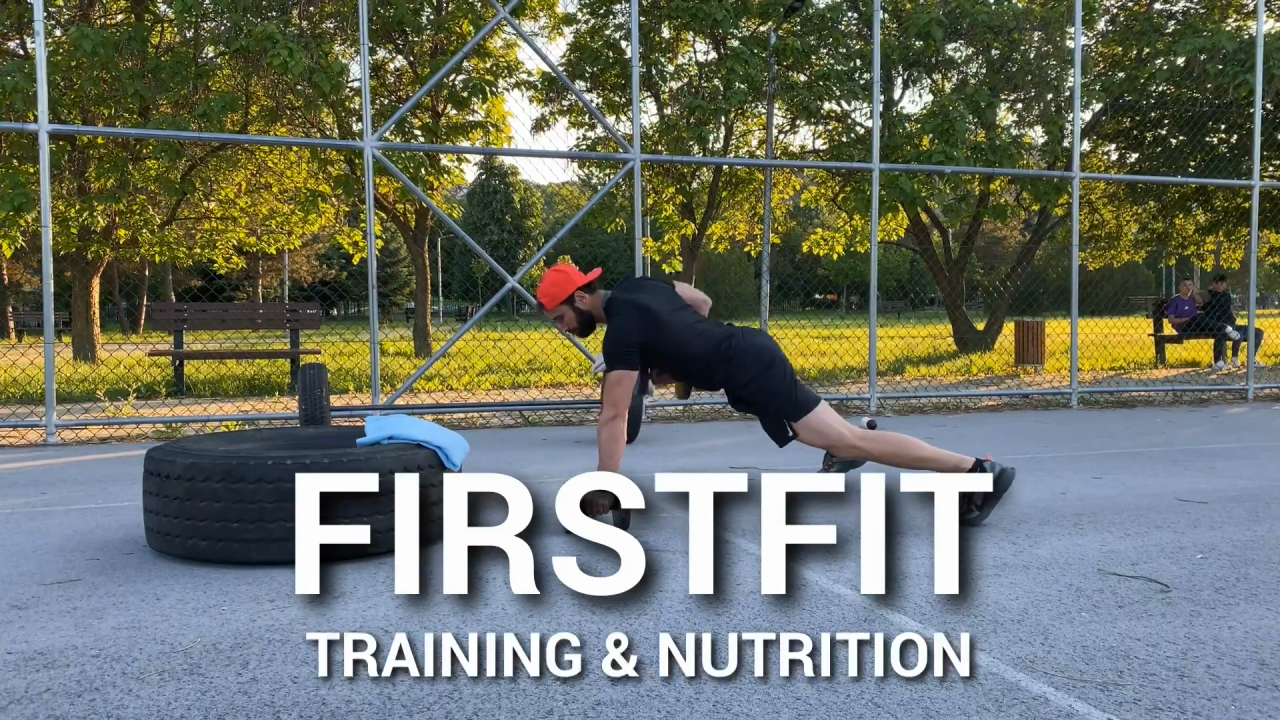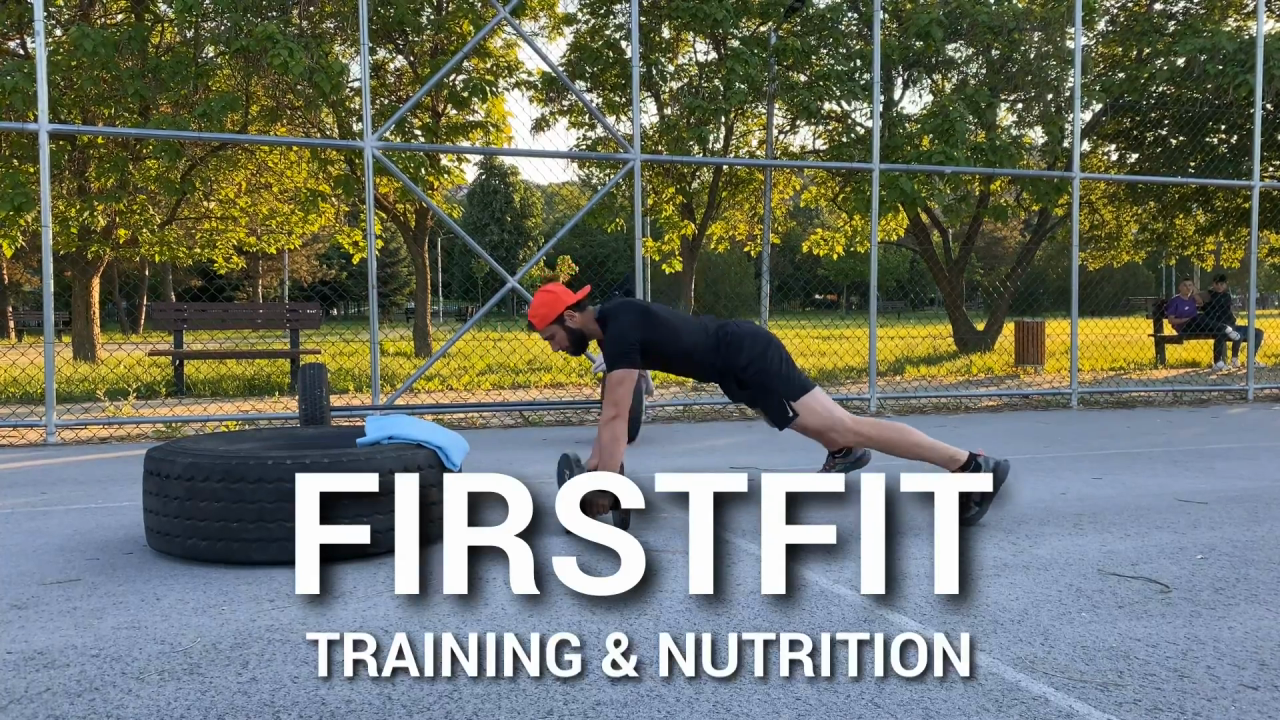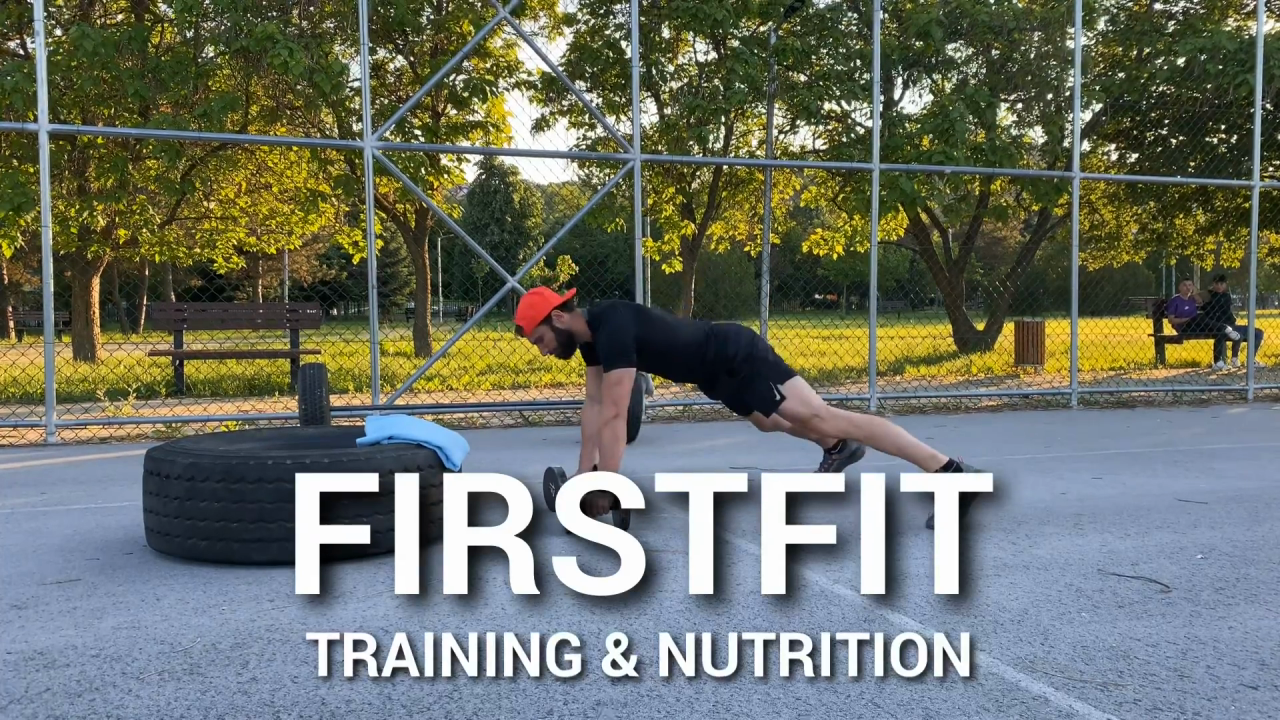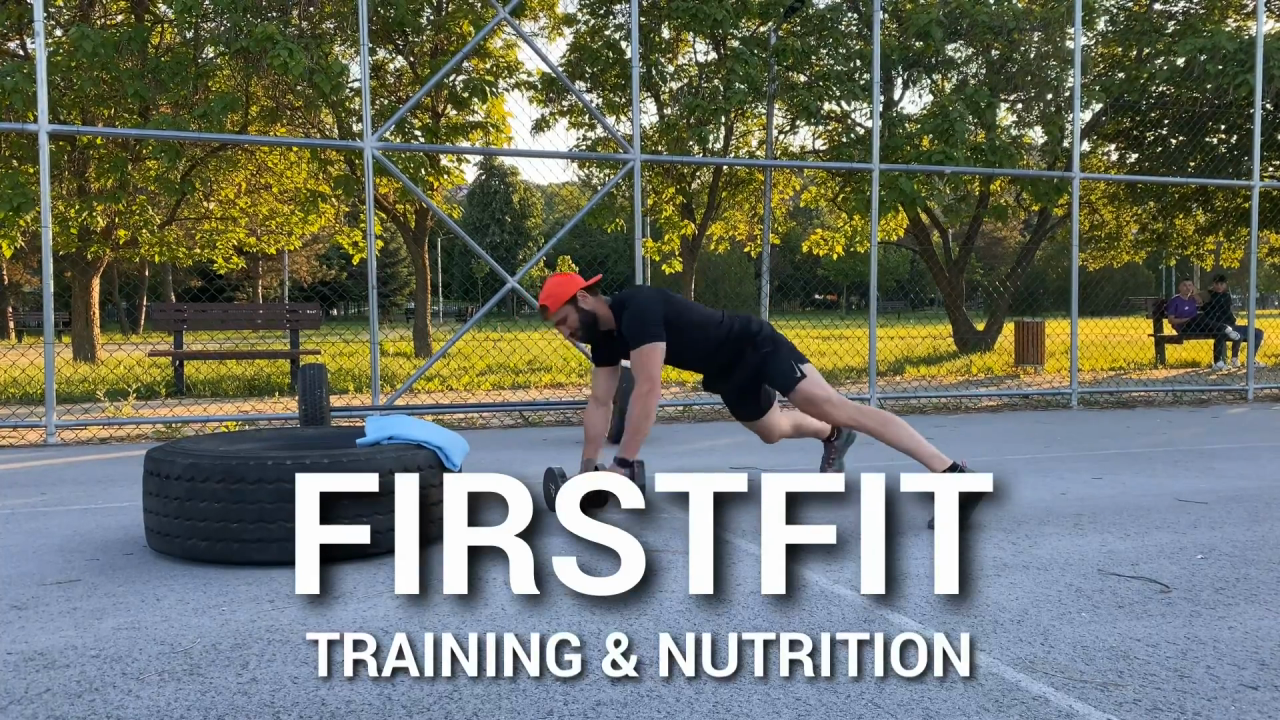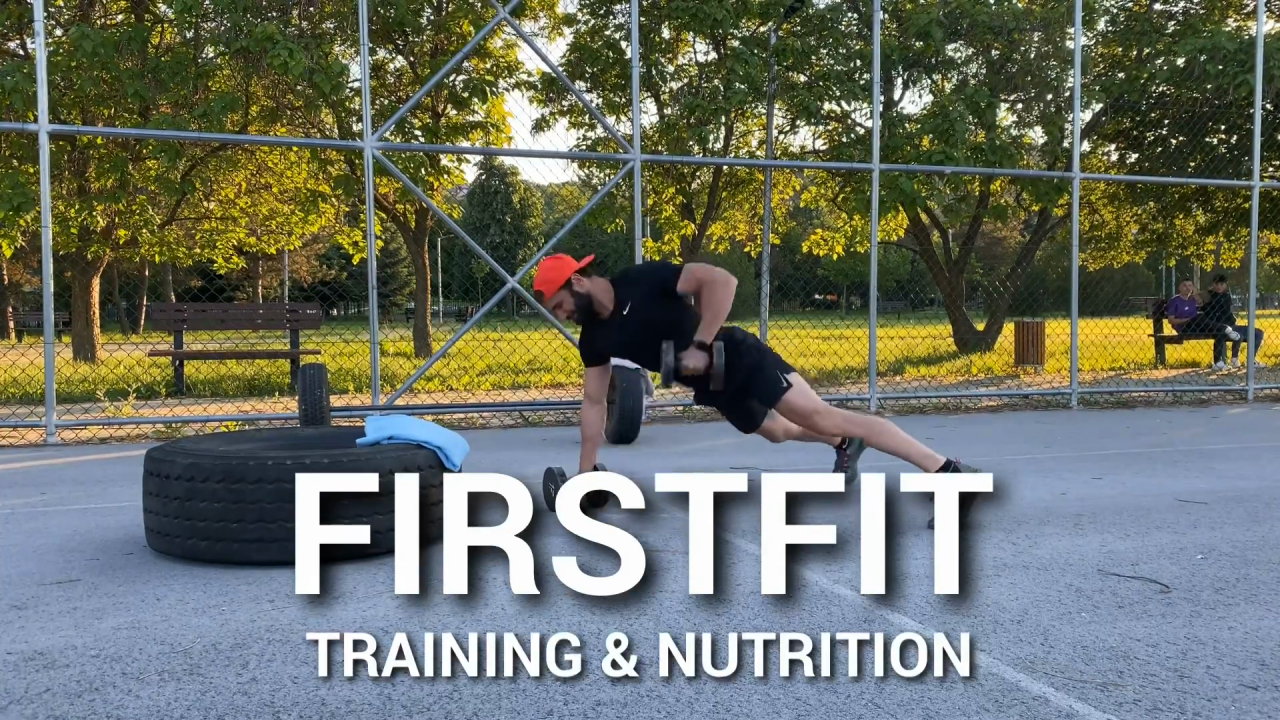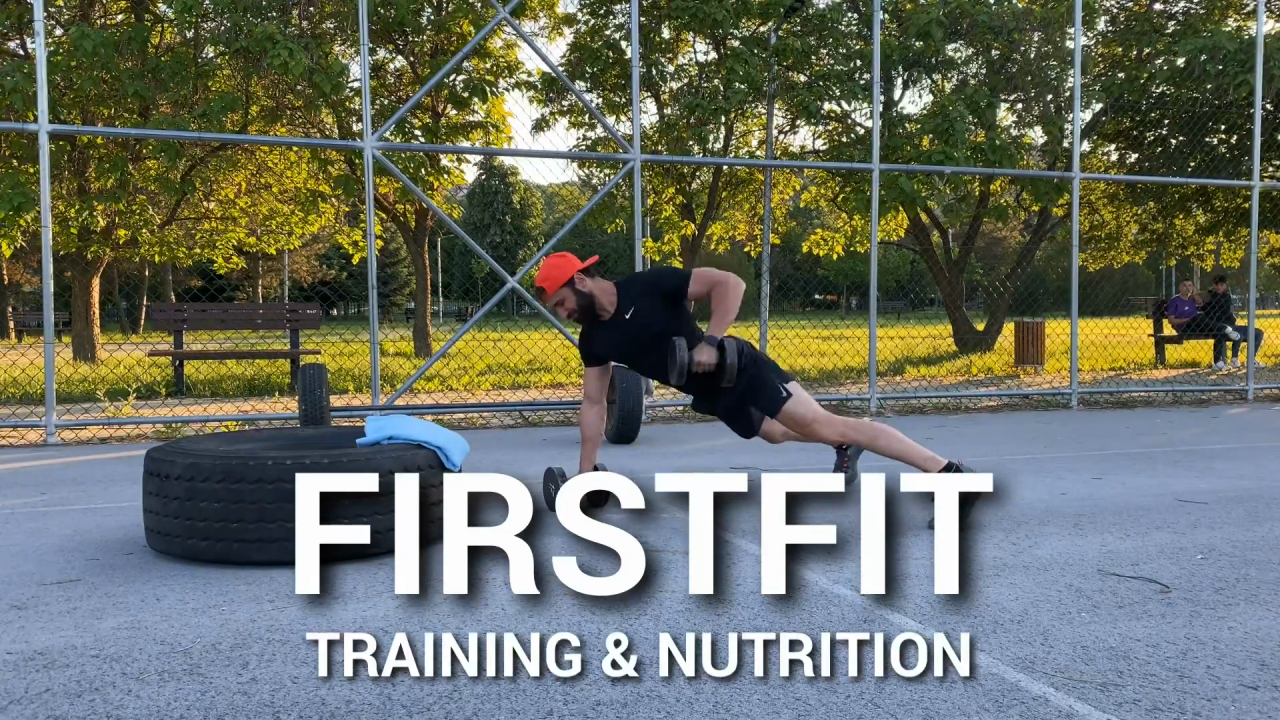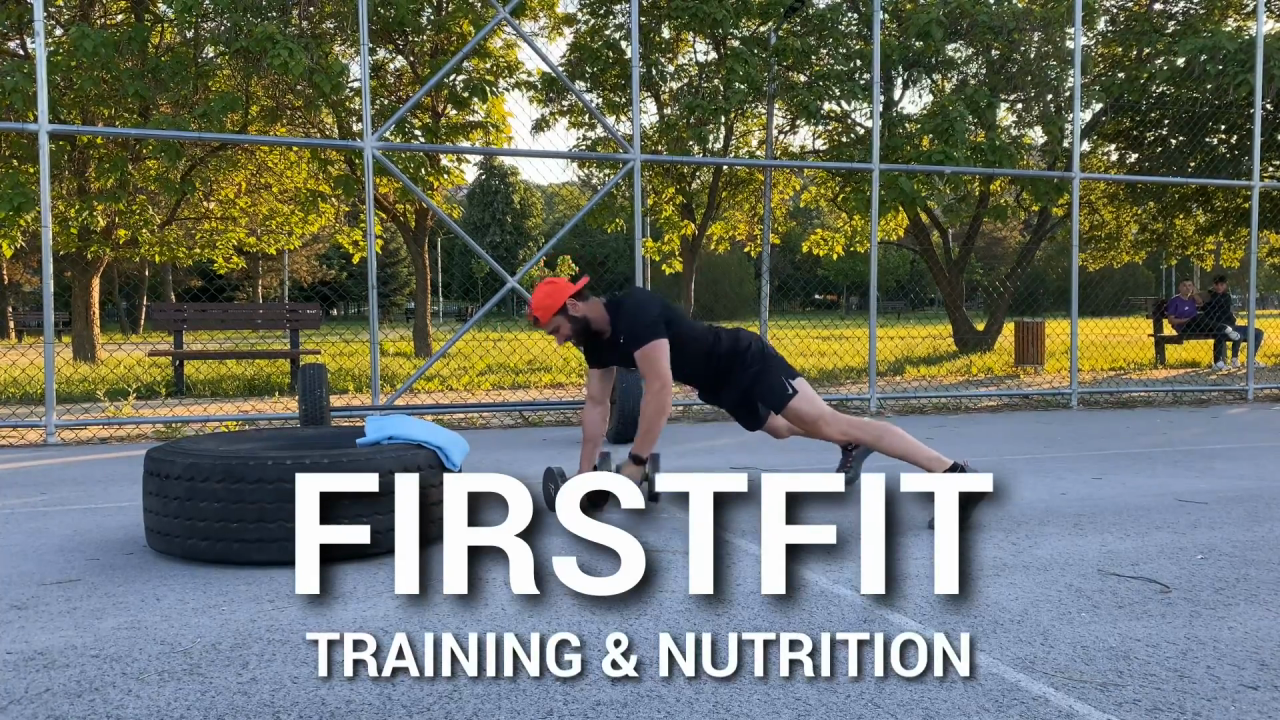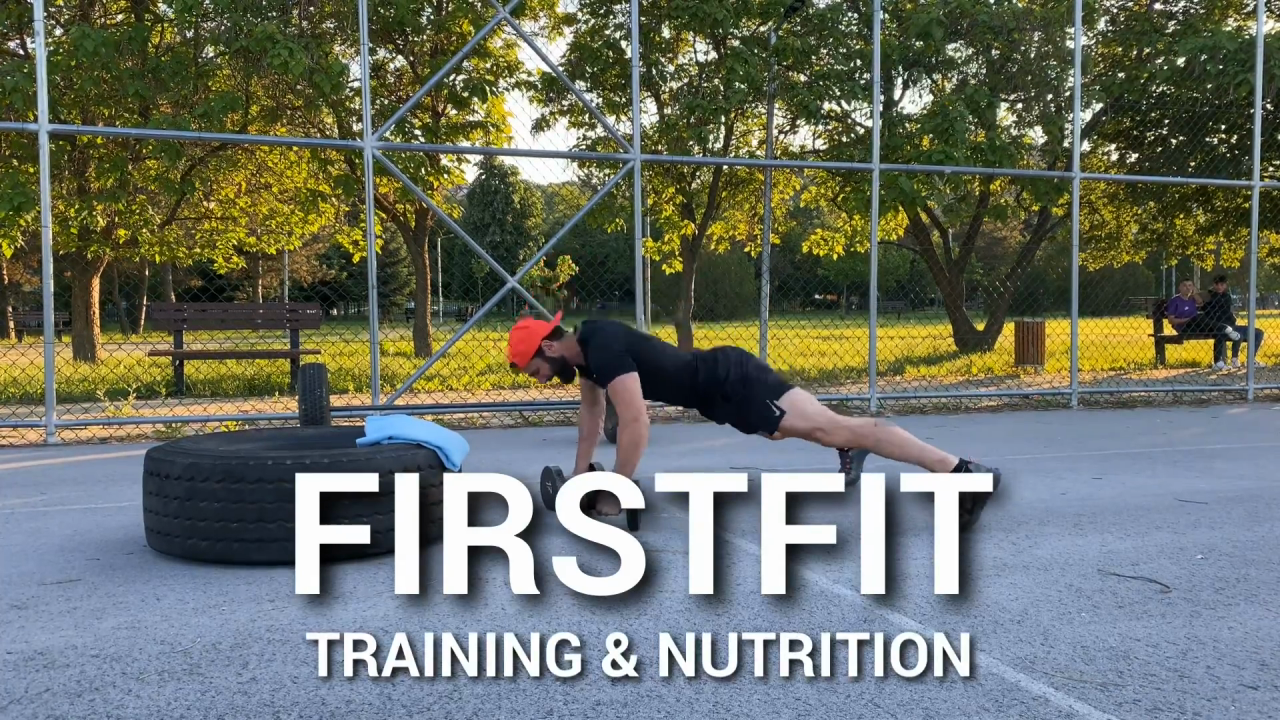
dt=0.3s
person 1, frame 1
left shoulder: (621, 329)
right shoulder: (636, 287)
left elbow: (613, 417)
right elbow: (700, 300)
left wrist: (605, 491)
left hip: (750, 370)
right hip: (751, 346)
left knee: (851, 438)
left ankle: (979, 471)
right ankle: (838, 452)
person 1, frame 2
left shoulder: (618, 331)
right shoulder: (610, 321)
left elbow: (616, 415)
right elbow: (613, 403)
left wrist: (608, 490)
right wrist: (593, 464)
left hip: (752, 359)
right hip: (742, 360)
left knee: (844, 424)
right knee: (776, 415)
left ankle: (973, 467)
right ankle: (844, 452)
person 1, frame 3
left shoulder: (612, 328)
right shoulder: (592, 334)
left elbow: (615, 415)
right elbow: (594, 404)
left wrist: (608, 490)
right wrist: (584, 473)
left hip: (737, 356)
right hip: (719, 370)
left knee: (820, 416)
right knee: (768, 420)
left ankle: (950, 471)
right ankle: (839, 449)
person 1, frame 4
left shoulder: (638, 307)
right shoulder: (604, 338)
left elbow: (647, 390)
right elbow: (600, 403)
left wrist: (624, 463)
right wrist: (586, 472)
left hip: (755, 346)
right hip: (727, 371)
left knee: (833, 406)
right knee: (773, 429)
left ankle: (954, 475)
right ankle: (833, 438)
person 1, frame 5
left shoulder: (643, 279)
right shoulder: (594, 335)
left elbow: (722, 280)
right elbow: (594, 402)
left wrist: (701, 344)
right wrist: (585, 474)
left hip: (739, 358)
right hip: (718, 386)
left knee: (820, 415)
right knee: (779, 430)
left ankle: (950, 473)
right ankle: (844, 444)
person 1, frame 6
left shoulder: (648, 285)
right shoulder: (594, 336)
left elbow: (731, 283)
right elbow: (593, 403)
left wrist: (710, 341)
right wrist: (585, 473)
left hip: (740, 369)
right hip: (714, 391)
left knee: (821, 425)
right knee: (777, 432)
left ankle: (952, 474)
right ankle: (846, 451)
person 1, frame 7
left shoulder: (635, 310)
right shoulder: (596, 341)
left elbow: (659, 391)
right elbow: (596, 405)
left wrist: (637, 462)
right wrist: (584, 473)
left hip: (745, 361)
right hip: (722, 385)
left knee: (827, 423)
right knee: (779, 428)
left ankle: (955, 476)
right ankle: (852, 449)
person 1, frame 8
left shoulder: (600, 348)
right shoulder: (586, 345)
left elbow: (635, 421)
right elbow: (591, 406)
left wrist: (619, 495)
right wrist: (581, 471)
left hip: (729, 381)
right hip: (718, 376)
left knee: (828, 428)
right knee: (793, 428)
left ankle: (963, 472)
right ankle: (851, 453)
